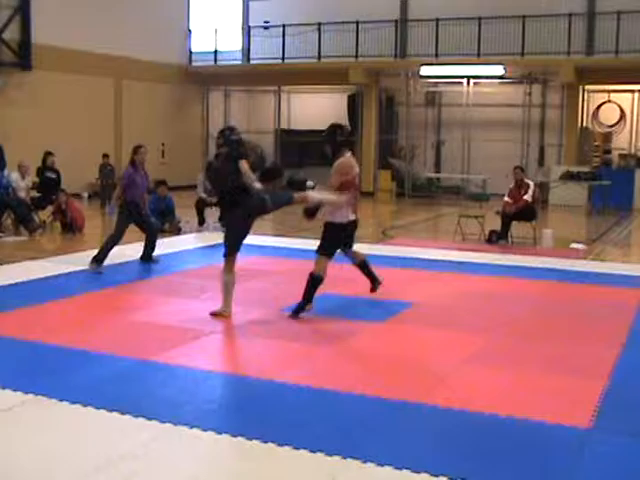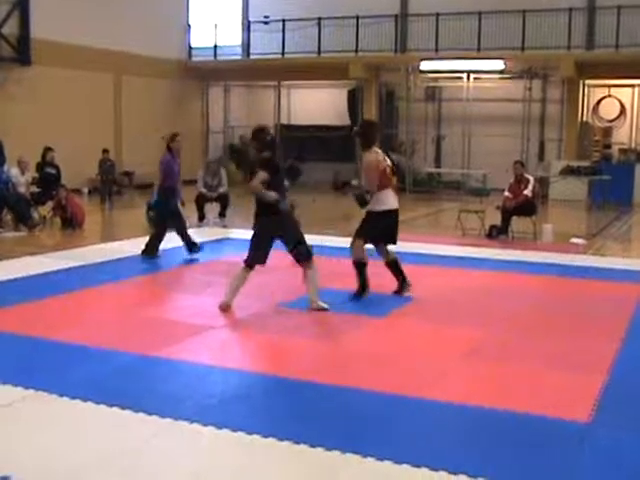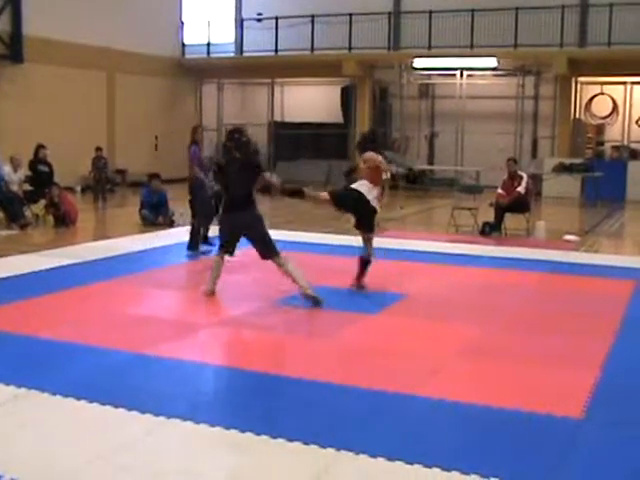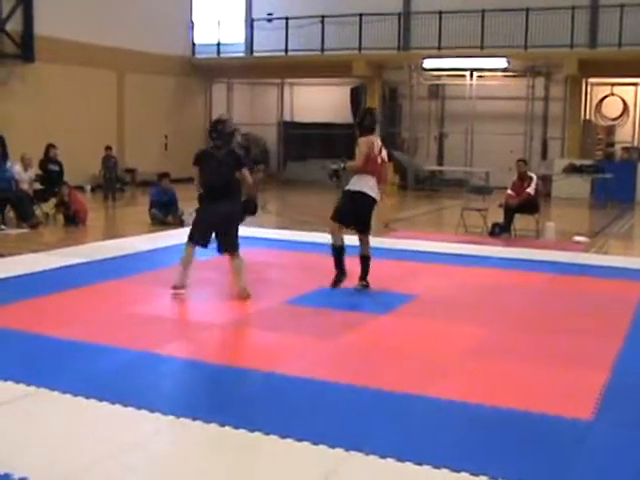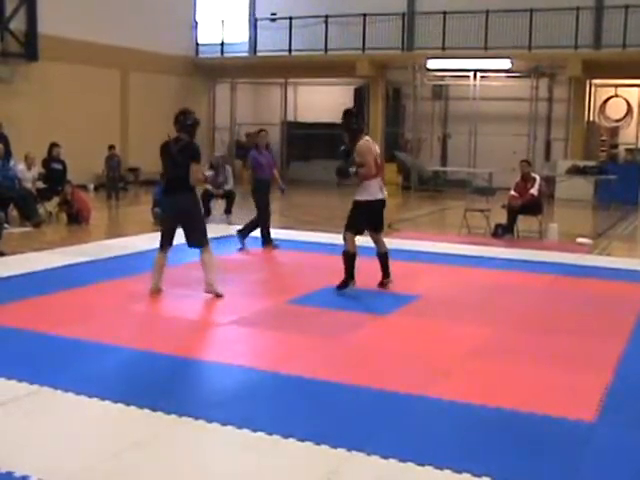
dt=0.4s
person 1, frame 1
left shoulder: (211, 166)
right shoulder: (235, 156)
right elbow: (246, 173)
right wrist: (259, 189)
left hip: (230, 214)
right hip: (248, 201)
left knee: (229, 262)
right knee: (299, 196)
left ankle: (225, 307)
right ankle: (339, 199)
person 1, frame 2
left shoulder: (256, 165)
right shoulder: (271, 163)
right elbow: (254, 185)
right wrist: (275, 198)
left hip: (262, 220)
right hip: (281, 218)
left knee: (249, 265)
right knee: (307, 262)
left ankle: (227, 300)
right ankle: (315, 301)
person 1, frame 3
left shoulder: (221, 166)
right shoulder: (250, 163)
right elbow: (274, 182)
left hip: (229, 216)
right hip: (249, 215)
left knee: (222, 252)
right knee: (275, 256)
left ankle: (210, 287)
right ankle: (305, 289)
person 1, frame 4
left shoulder: (202, 156)
right shoulder: (235, 156)
left elbow: (199, 185)
right elbow: (249, 183)
right wrist: (252, 197)
left hip: (208, 206)
right hip: (230, 206)
left knee: (192, 243)
right knee: (232, 251)
left ankle: (181, 281)
right ankle: (242, 289)
person 1, frame 5
left shoulder: (165, 147)
right shoulder: (192, 148)
left elbow: (166, 173)
right elbow: (194, 180)
left hip: (168, 200)
right hip: (187, 200)
left knee: (164, 246)
right knee: (203, 245)
left ankle: (155, 285)
right ankle: (210, 284)
person 2, frame 1
left shoulder: (342, 164)
right shoulder: (350, 161)
right wrist: (318, 207)
left hip: (338, 219)
right hip: (348, 217)
left knee: (322, 259)
right knee: (348, 250)
left ankle: (306, 301)
right ankle: (374, 280)
person 2, frame 2
left shoulder: (370, 158)
right shoulder: (380, 155)
left elbow: (372, 187)
left hip: (380, 209)
right hip: (390, 207)
left knee: (356, 244)
right knee: (381, 247)
left ankle: (362, 285)
right ankle: (403, 282)
person 2, frame 3
left shoulder: (369, 157)
right shoulder: (384, 167)
left elbow: (381, 164)
left hip: (358, 192)
right hip: (370, 204)
left knee: (318, 197)
right knee: (368, 244)
right ankle: (359, 280)
person 2, frame 4
left shoulder: (364, 141)
right shoulder: (381, 148)
left elbow: (358, 164)
right elbow: (384, 179)
left wrist: (342, 167)
left hip: (357, 190)
right hip: (372, 195)
left knee: (336, 227)
right knee: (364, 237)
left ankle: (340, 271)
right ankle: (363, 278)
person 2, frame 5
left shoulder: (362, 146)
right shoulder: (369, 143)
left elbow: (370, 171)
left wrist: (354, 171)
left hip: (367, 196)
right hip: (377, 195)
left knee: (349, 234)
right knee: (376, 235)
left ankle: (349, 277)
right ankle: (386, 277)
